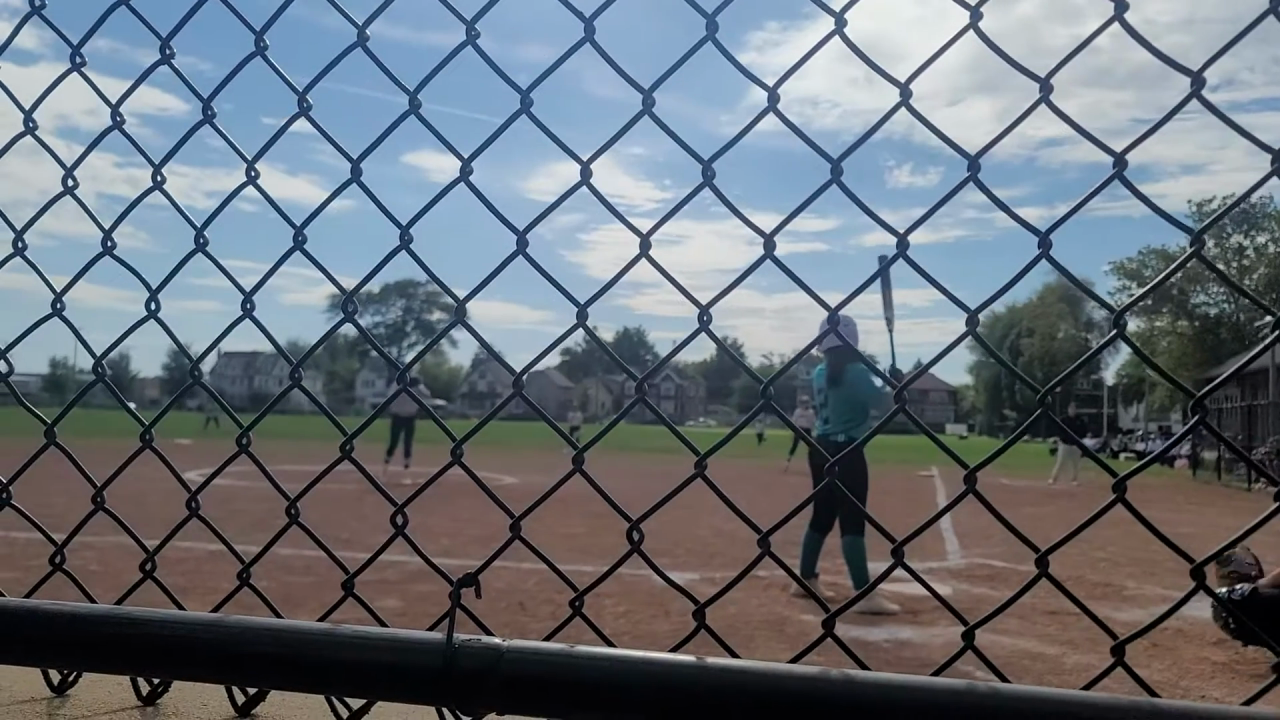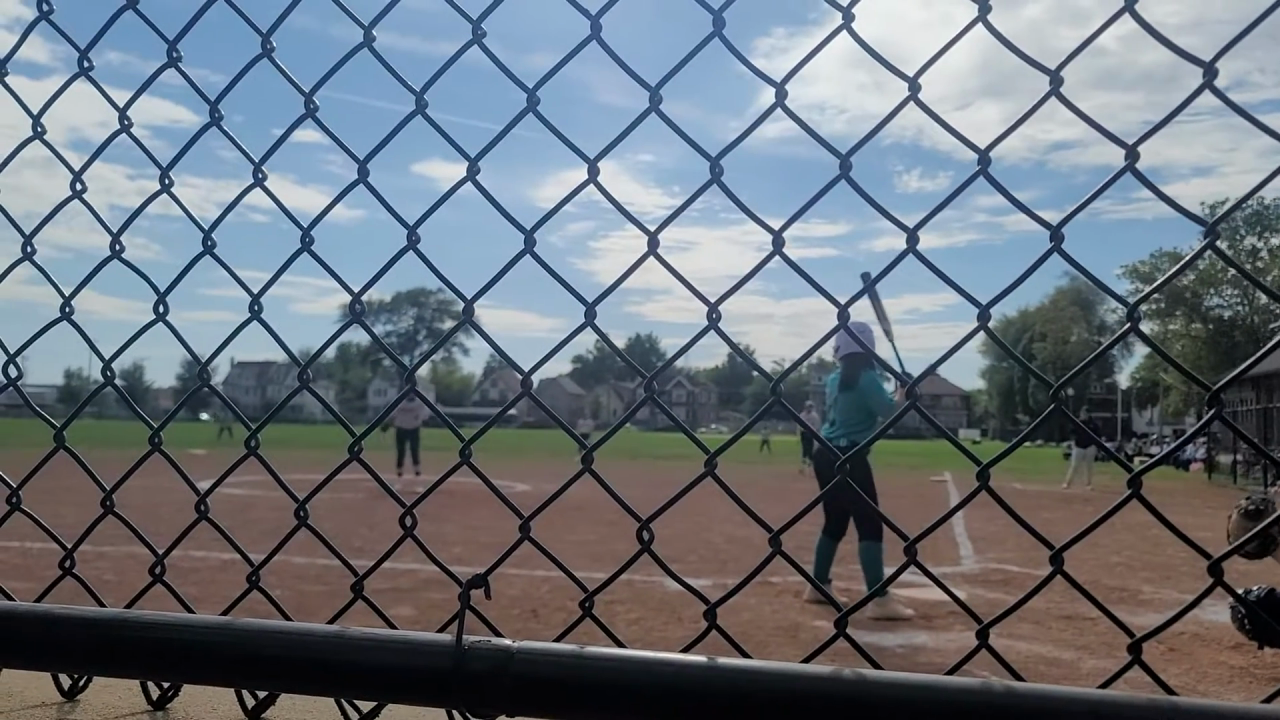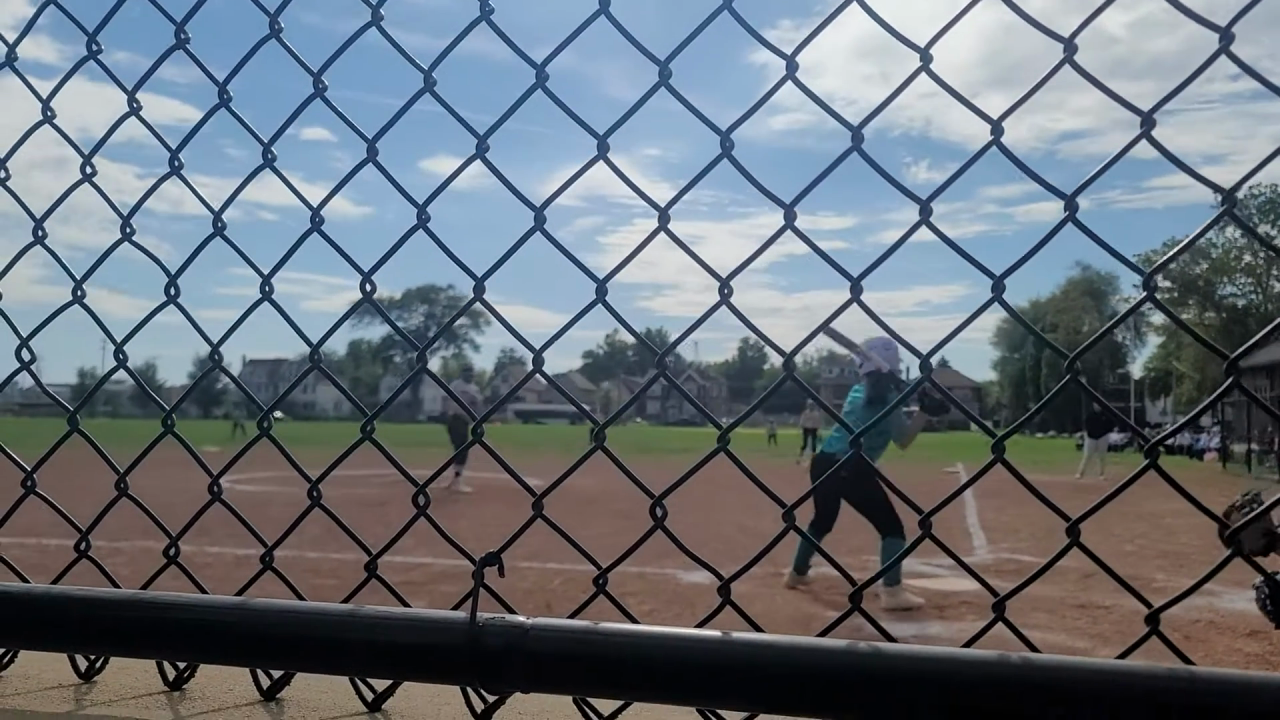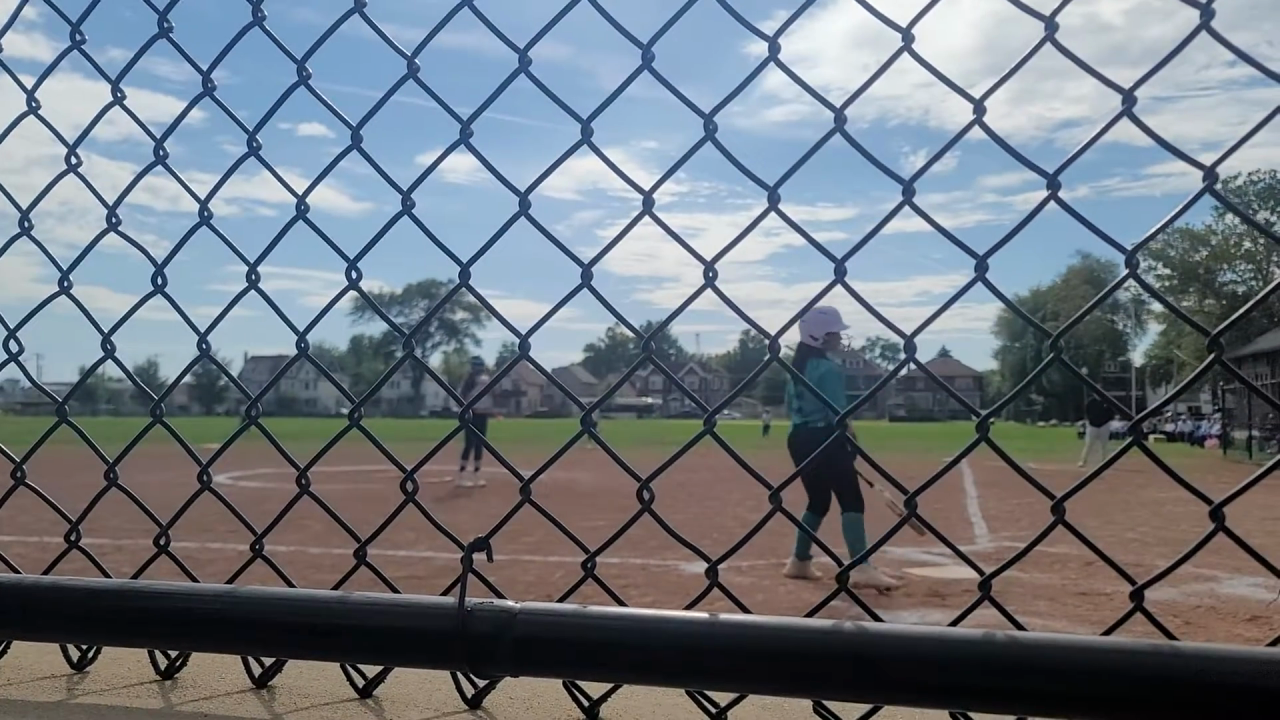
dt=1s
person 1, frame 1
left shoulder: (820, 373)
right shoulder: (855, 371)
right elbow: (881, 403)
right wrist: (894, 382)
left hip: (821, 449)
right hip: (846, 452)
left knee: (822, 516)
right knee: (852, 520)
left ankle: (806, 580)
right ankle: (865, 595)
person 1, frame 2
left shoulder: (834, 378)
right shoulder: (866, 377)
right elbow: (890, 412)
right wrist: (904, 390)
left hip: (826, 455)
right hip: (849, 458)
left knee: (835, 523)
right knee: (869, 525)
left ankle: (818, 587)
right ankle: (880, 600)
person 1, frame 3
left shoulder: (857, 391)
right shoulder: (887, 396)
right elbow: (904, 440)
left wrist: (915, 411)
right wrist: (923, 412)
left hip: (823, 463)
right hip: (851, 469)
left knee: (822, 520)
right knee: (891, 525)
left ankle: (798, 572)
right ankle: (892, 591)
person 1, frame 4
left shoulder: (796, 367)
right shoulder: (828, 369)
left elbow: (790, 407)
right elbow: (838, 413)
right wrist: (849, 439)
left hip: (798, 439)
right hip: (825, 440)
left knee: (817, 502)
right knee: (851, 501)
left ankle: (799, 561)
right ankle: (861, 567)
